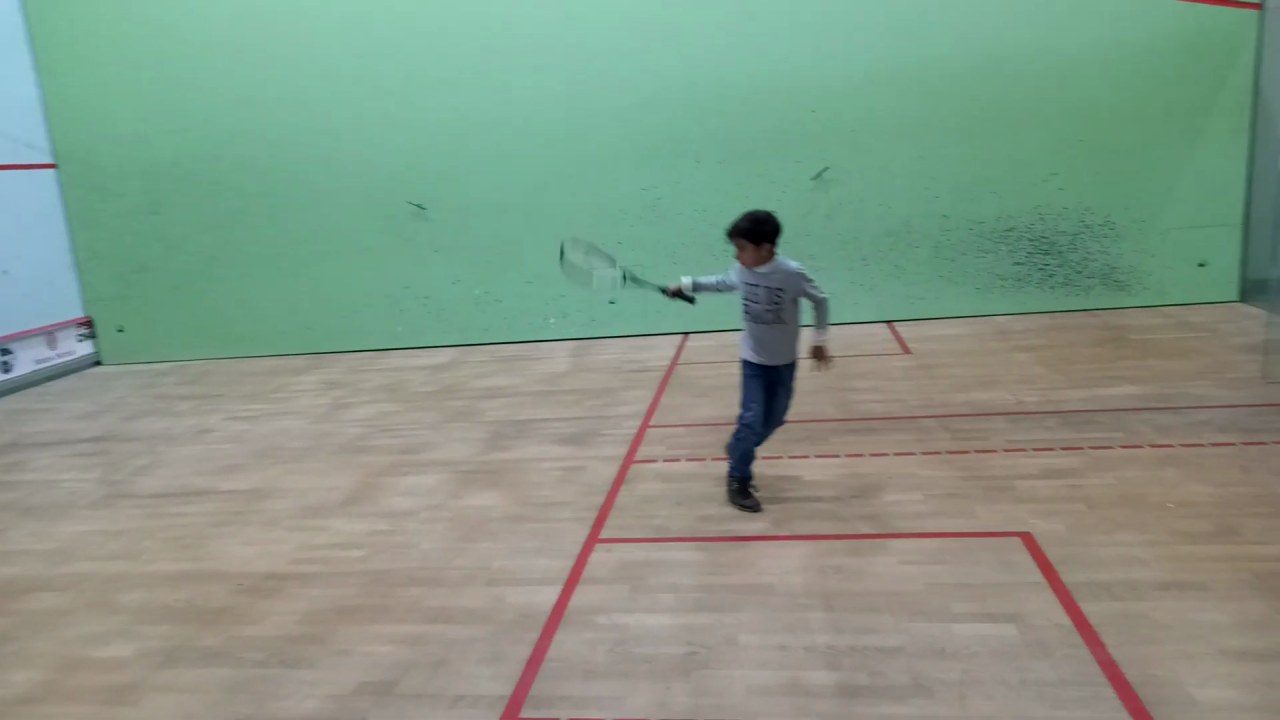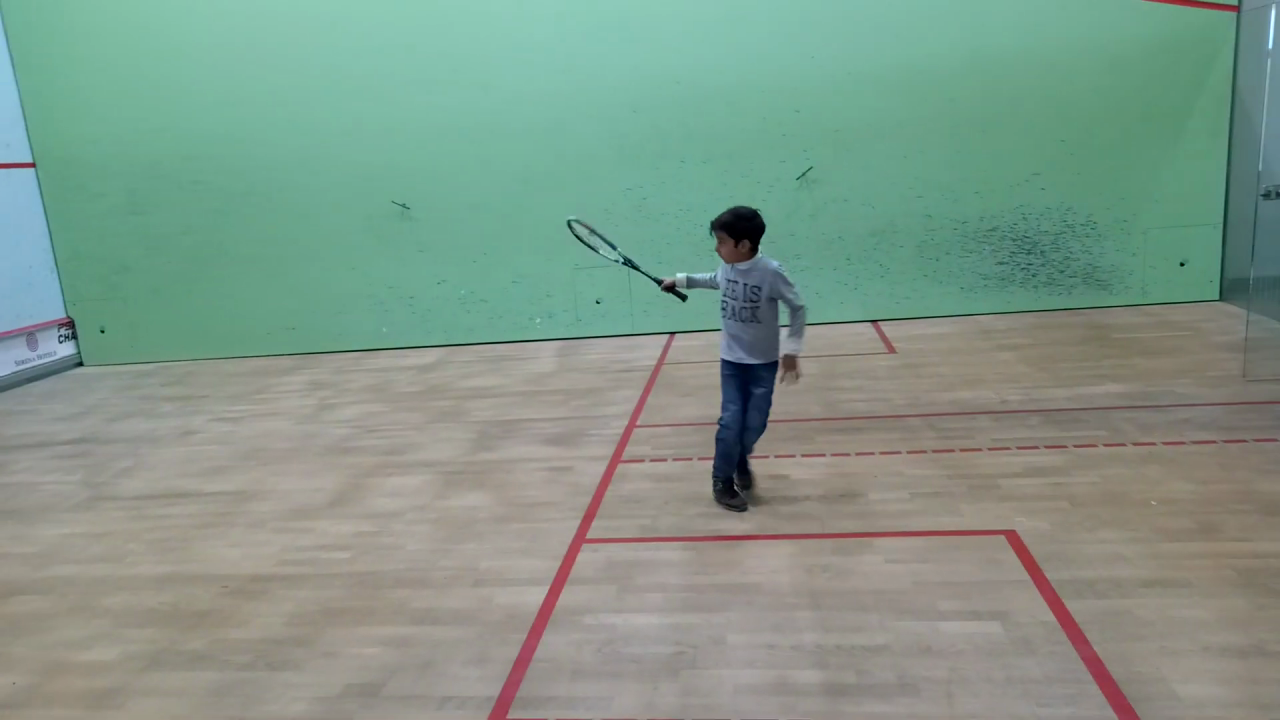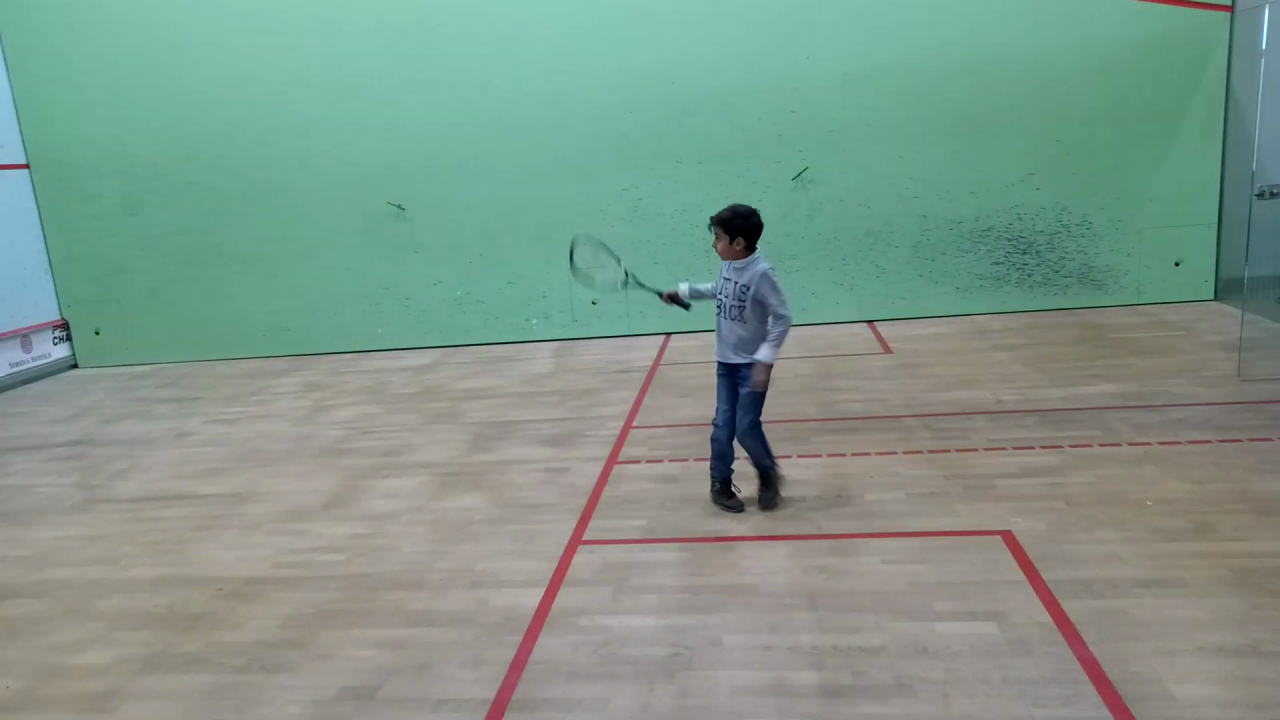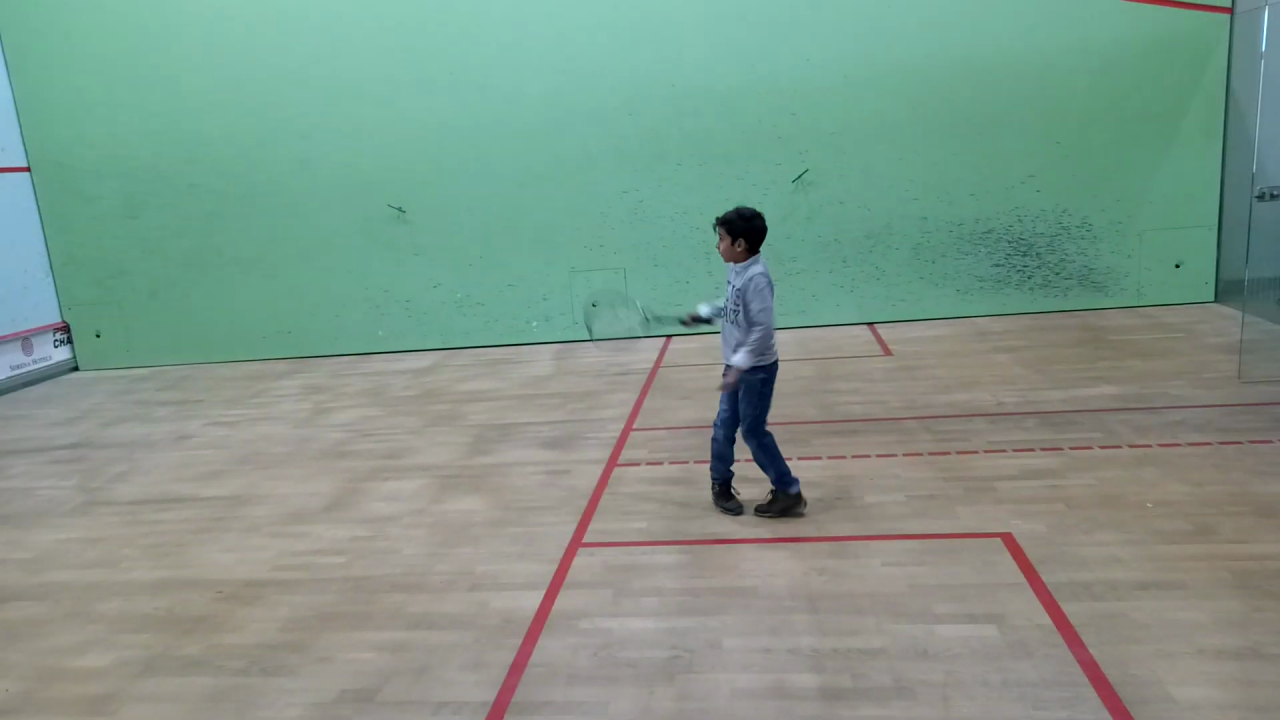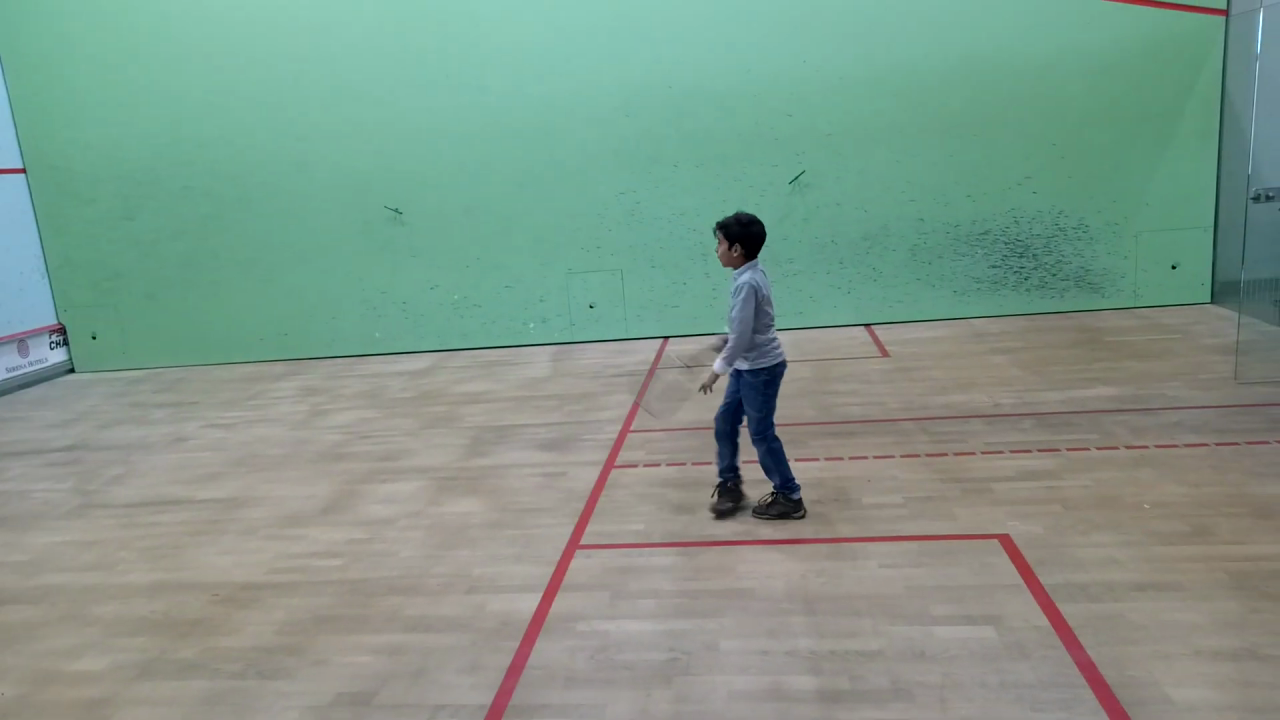
dt=0.1s
person 1, frame 1
left shoulder: (792, 273)
right shoulder: (742, 270)
left elbow: (820, 300)
right elbow: (722, 282)
left wrist: (818, 340)
right wrist: (687, 284)
left hip: (784, 362)
right hip: (754, 360)
left knee: (774, 419)
right knee: (751, 420)
left ankle: (745, 453)
right ankle: (738, 481)
person 1, frame 2
left shoulder: (771, 272)
right shoulder: (728, 267)
left elbow: (797, 309)
left wrist: (792, 350)
right wrist: (682, 280)
left hip: (762, 363)
right hip: (732, 360)
left knee: (755, 423)
right knee: (731, 423)
left ankle: (740, 460)
right ankle: (723, 482)
person 1, frame 3
left shoulder: (761, 273)
right shoulder: (728, 267)
left elbow: (781, 318)
left wrist: (765, 359)
right wrist: (683, 291)
left hip: (753, 364)
right hip: (726, 361)
left knee: (746, 427)
right knee: (724, 424)
left ankle: (768, 473)
right ankle: (720, 483)
person 1, frame 4
left shoulder: (757, 277)
right shoulder: (740, 272)
left elbow: (763, 327)
left wrist: (737, 366)
right wrist: (704, 312)
left hip: (756, 368)
right hip: (738, 364)
left knee: (753, 431)
right knee: (724, 426)
left ankle: (788, 492)
right ankle: (722, 488)
person 1, frame 5
left shoulder: (747, 282)
right shoulder: (747, 275)
left elbow: (741, 334)
left wrist: (718, 369)
right wrist: (726, 339)
left hip: (762, 368)
right hip: (746, 366)
left knee: (761, 433)
right knee: (725, 421)
left ankle: (790, 497)
right ankle: (729, 485)
